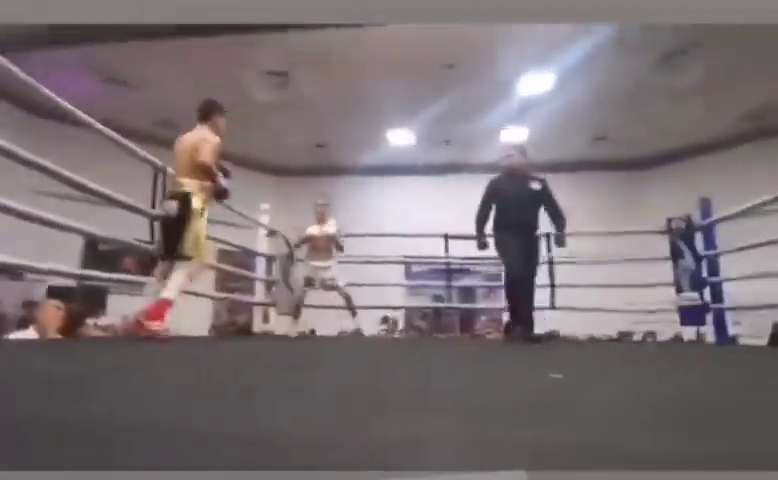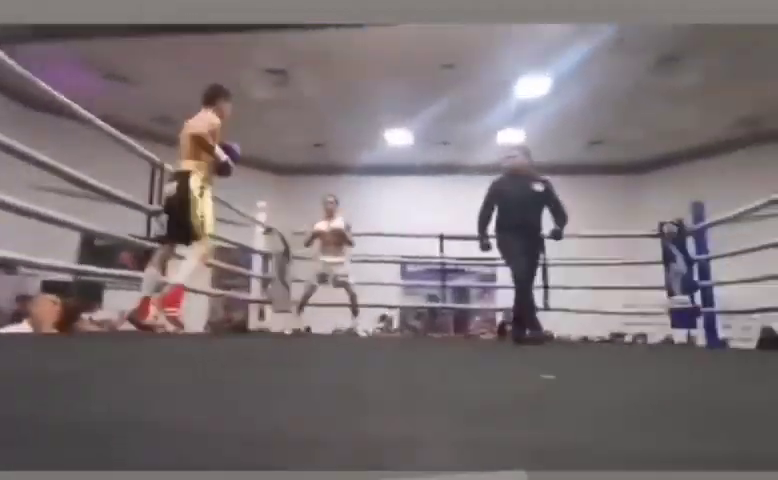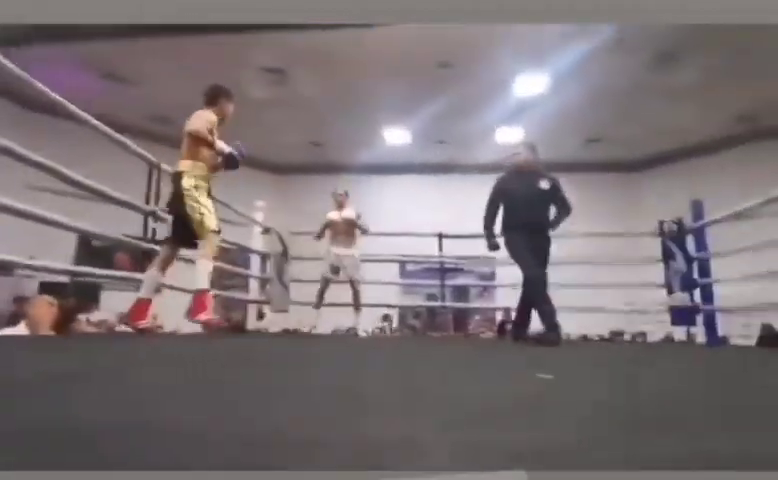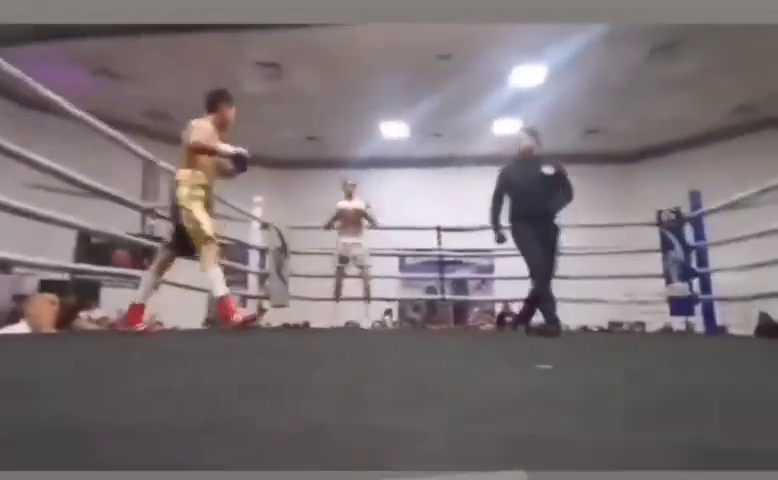
dt=0.1s
person 1, frame 1
left shoulder: (182, 140)
right shoulder: (211, 139)
right elbow: (203, 162)
left wrist: (213, 182)
right wrist: (219, 181)
left hip: (173, 201)
right hip: (192, 200)
left knee: (167, 261)
right knee: (193, 262)
left ankle: (149, 317)
right ankle: (154, 313)
person 1, frame 2
left shoulder: (191, 122)
right shoulder: (212, 120)
right elbow: (197, 134)
left wrist: (220, 156)
right wrist: (219, 154)
left hip: (178, 183)
right hip: (193, 181)
left knee: (166, 246)
right knee: (202, 243)
left ankle: (144, 308)
person 1, frame 3
left shoulder: (202, 121)
right shoulder: (206, 118)
left elbow: (210, 163)
right elbow: (193, 131)
left wrist: (226, 157)
right wrist: (221, 147)
left hip: (193, 184)
right hip: (190, 183)
left knee: (170, 249)
right knee: (210, 238)
left ankle: (138, 312)
right ankle: (199, 306)
person 1, frame 4
left shoulder: (209, 130)
right shoulder: (201, 125)
left elbow: (215, 169)
right elbow: (194, 143)
left wrist: (234, 165)
right wrist: (226, 150)
left hip: (197, 193)
right hip: (190, 191)
left knee: (168, 254)
right knee: (209, 245)
left ankle: (135, 315)
right ankle: (227, 310)
person 2, frame 1
left shoulder: (538, 183)
right shoulder: (498, 183)
left elbow: (553, 208)
right elbow: (484, 209)
left wrist: (560, 229)
right wrist: (480, 234)
left hip: (529, 237)
right hip: (506, 236)
left knee: (527, 282)
right knee: (515, 273)
left ankle: (524, 328)
right ankle: (516, 323)
person 2, frame 2
left shoulder: (542, 184)
right shoulder: (500, 184)
left elbow: (557, 209)
right elbow: (486, 210)
left wrist: (559, 226)
right wrist: (483, 236)
left hip: (532, 239)
right hip: (508, 237)
left knee: (525, 283)
right knee: (521, 275)
left ankle: (519, 330)
right ankle: (533, 327)
person 2, frame 3
left shoulder: (549, 181)
right shoulder: (505, 181)
left elbow: (564, 205)
right elbow: (492, 209)
left wrist: (557, 218)
right wrist: (489, 235)
left hip: (539, 237)
right hip: (516, 236)
left knee: (533, 283)
right knee: (534, 275)
left ankle: (519, 328)
right ankle: (551, 328)
person 2, frame 4
left shoulder: (553, 167)
right shoulder: (509, 171)
left elbow: (567, 193)
right elbow: (498, 199)
left wrist: (557, 205)
right wrist: (496, 227)
left hip: (547, 227)
right hip: (523, 227)
left knee: (544, 273)
right knee: (539, 268)
left ankle: (524, 315)
right ankle: (551, 321)
person 3, frame 1
left shoulder: (333, 226)
right shoulder: (310, 228)
left elbow: (341, 249)
right elbow: (297, 246)
left wrist: (335, 239)
right wrist: (304, 239)
left hip: (329, 266)
right hip: (312, 266)
left knee: (345, 295)
right knee: (300, 299)
left ankle: (356, 324)
person 3, frame 2
left shoulder: (342, 223)
right shoulder: (319, 224)
left elbow: (351, 243)
right elbow: (306, 244)
left wrist: (343, 233)
right wrist: (313, 235)
left hip: (339, 262)
right hip: (323, 261)
left knee: (352, 293)
right knee: (307, 293)
left ankle: (355, 326)
person 3, frame 3
left shoulder: (353, 214)
right shoulder: (330, 217)
left elbow: (365, 231)
right elbow: (317, 237)
left wrist: (354, 221)
right wrist: (325, 225)
left hip: (351, 254)
right hip: (334, 253)
left knee: (355, 288)
right knee: (324, 286)
left ankle: (357, 325)
right ankle: (314, 319)
person 3, frame 4
left shoulder: (362, 205)
right shoulder: (340, 205)
left elbow: (374, 224)
right elbow: (326, 227)
left wrist: (364, 213)
right wrist: (335, 216)
left hip: (358, 243)
right hip: (343, 242)
left knee: (365, 275)
right knee: (339, 276)
